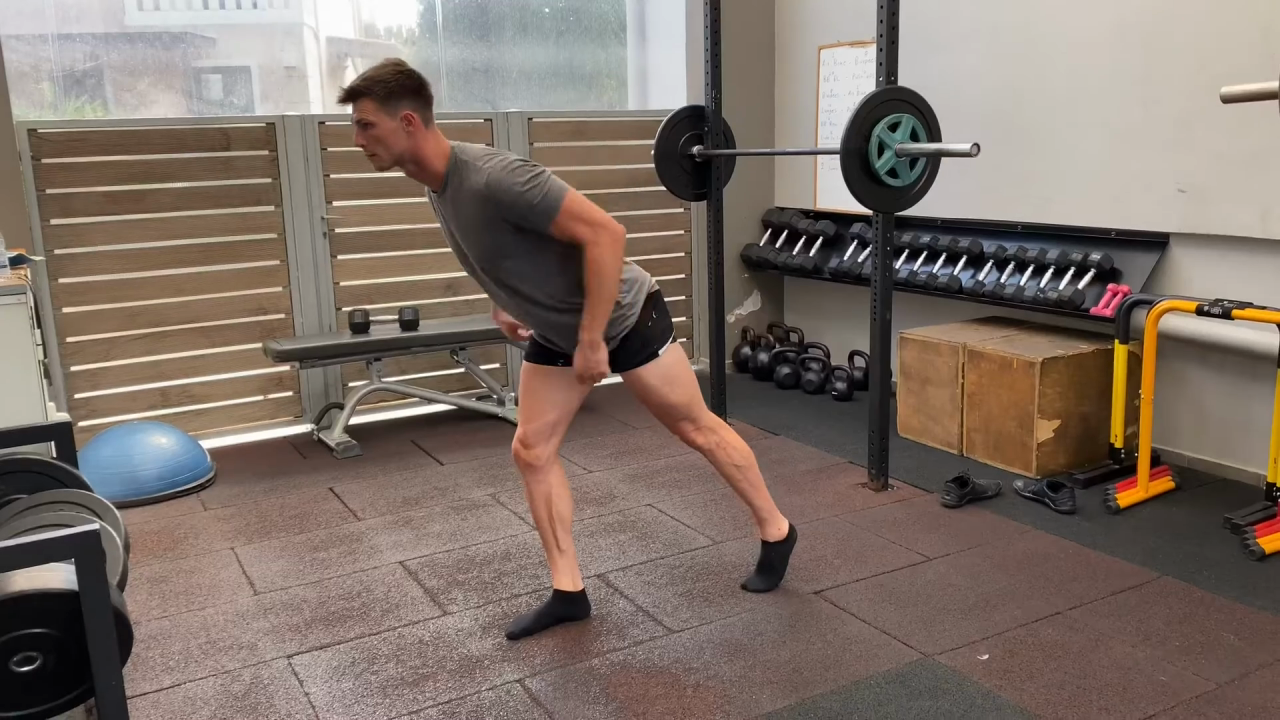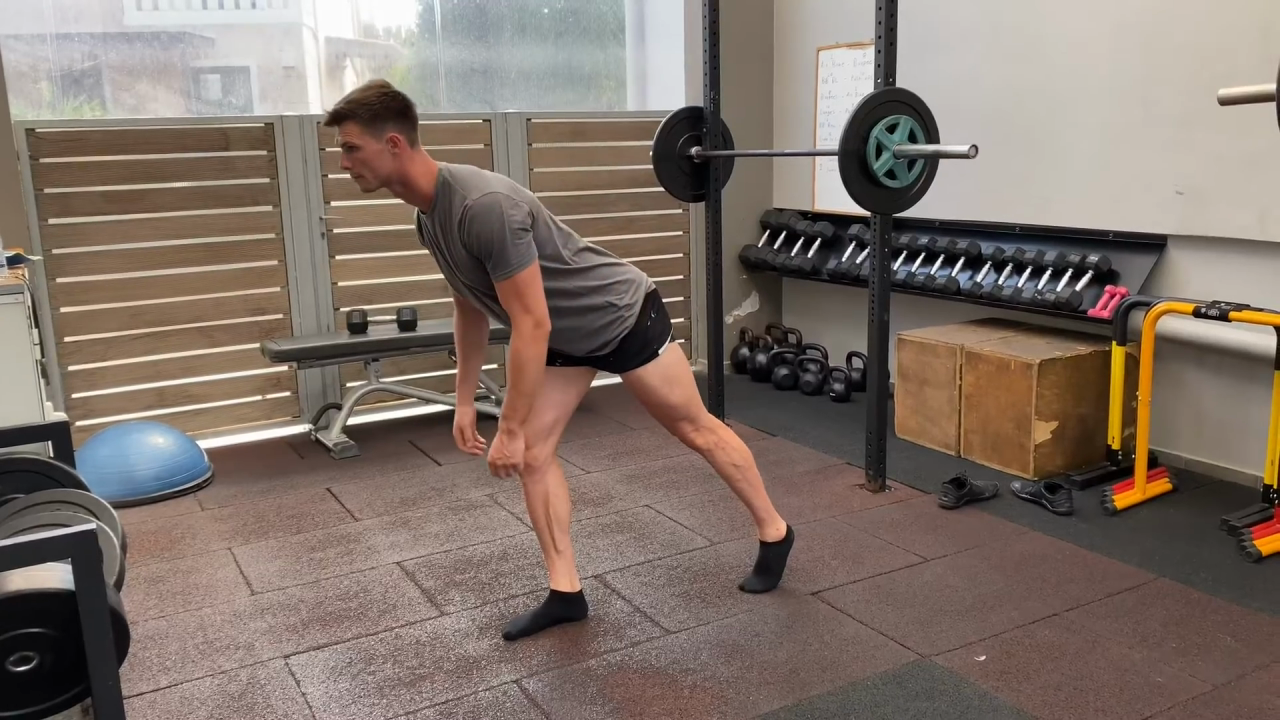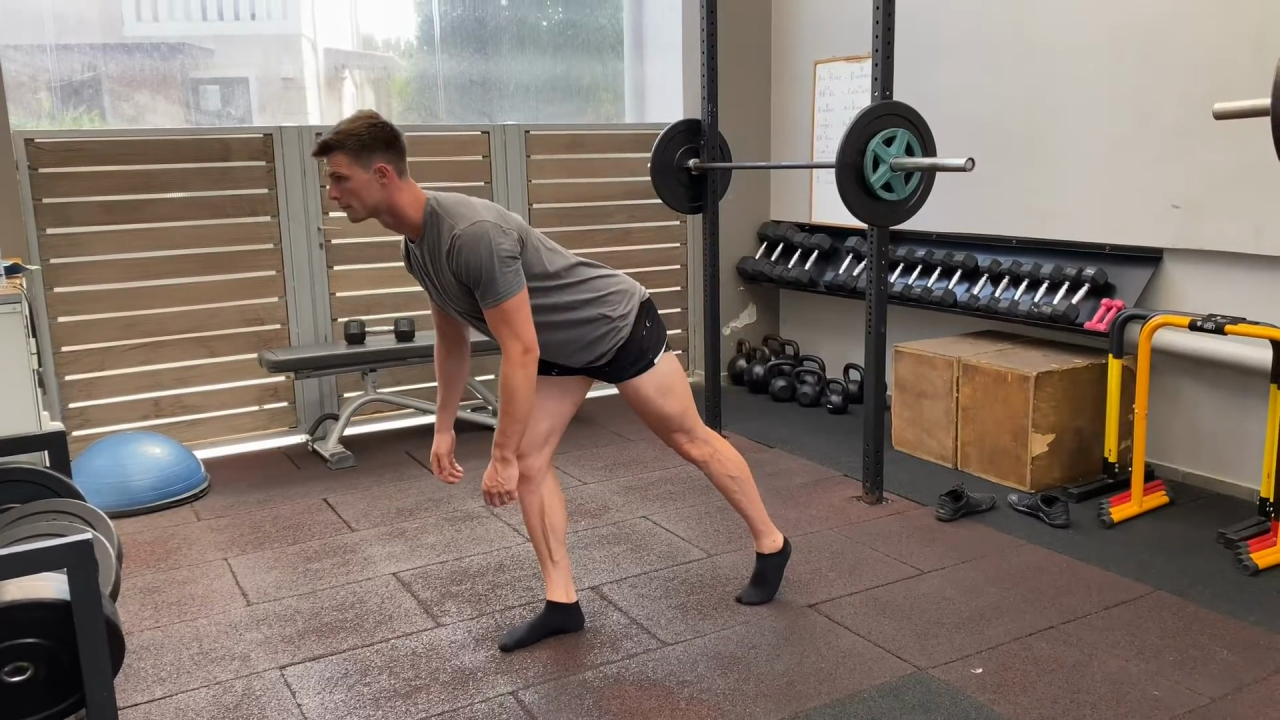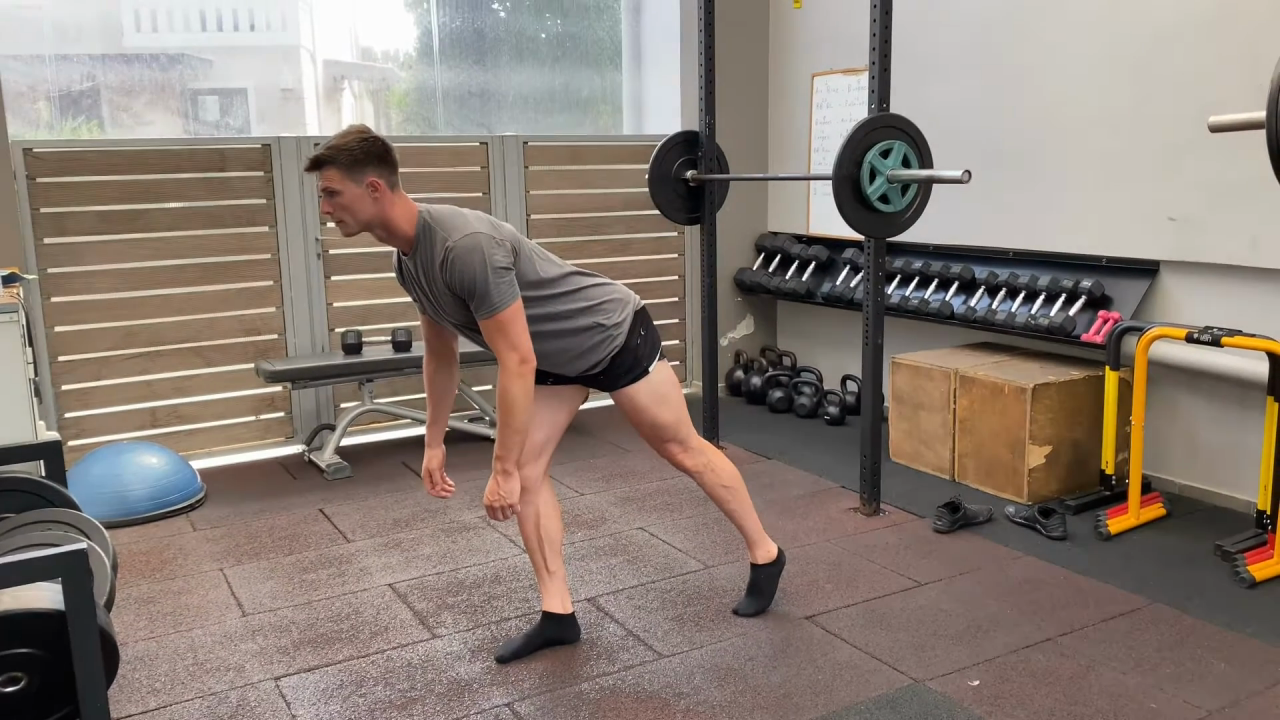
dt=0.7s
person 1, frame 1
left shoulder: (495, 178)
right shoulder: (439, 189)
left elbow: (604, 234)
left wrist: (594, 341)
right wrist: (506, 306)
left hip: (622, 315)
right hip: (556, 324)
left knee: (697, 429)
right knee: (531, 450)
left ankle: (777, 532)
right ankle: (568, 591)
person 1, frame 2
left shoulder: (485, 207)
right shoulder: (427, 214)
left elbow: (532, 324)
right elbow: (471, 306)
left wrist: (509, 431)
right wrist: (464, 400)
left hip: (622, 316)
right hip: (564, 336)
left knee: (695, 429)
right knee: (534, 454)
left ankle: (774, 532)
right ankle: (565, 592)
person 1, frame 3
left shoulder: (474, 235)
right shoulder: (415, 245)
left elbow: (521, 352)
right elbow: (452, 337)
left wrist: (500, 458)
right wrist: (444, 426)
left hip: (619, 326)
right hip: (561, 345)
left knee: (691, 440)
right knee: (530, 462)
left ankle: (771, 545)
right ankle: (561, 603)
person 1, frame 4
left shoulder: (467, 246)
right shoulder: (406, 258)
left elbow: (517, 362)
right elbow: (440, 353)
left wrist: (501, 471)
right wrist: (434, 442)
left hip: (613, 334)
right hip: (556, 355)
left knee: (684, 450)
right knee: (528, 472)
left ankle: (765, 554)
right ankle: (558, 614)
